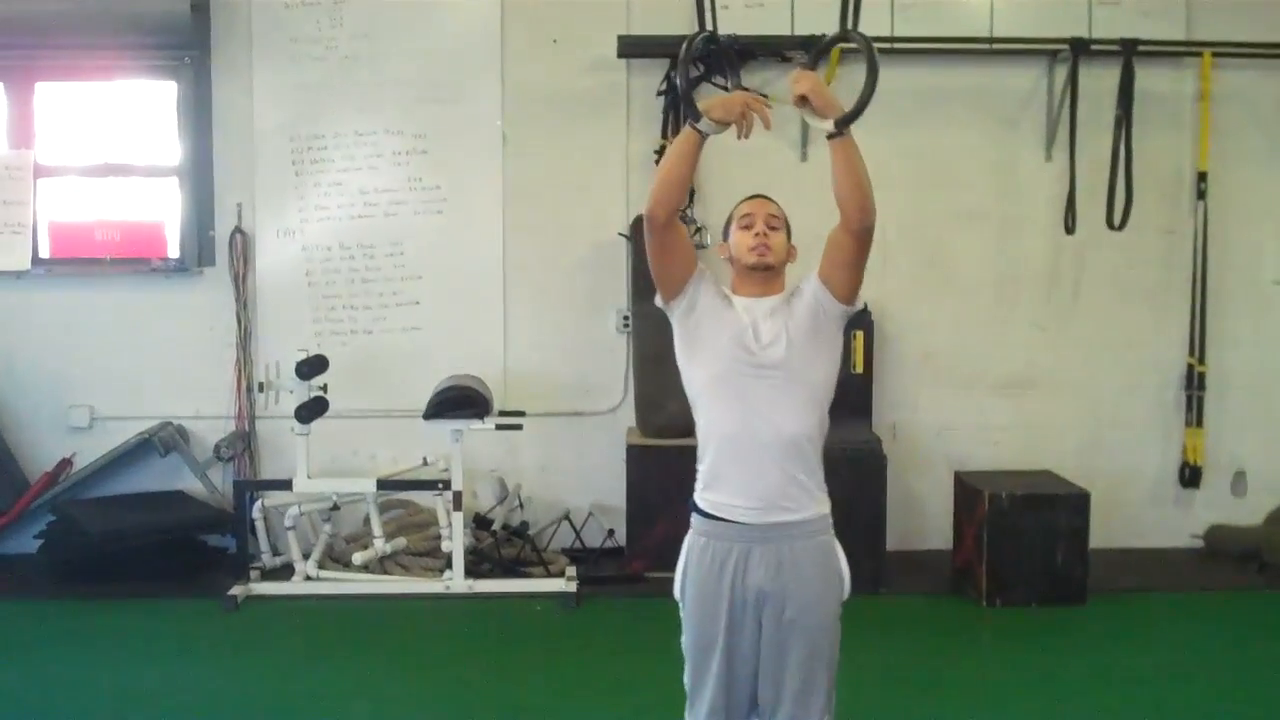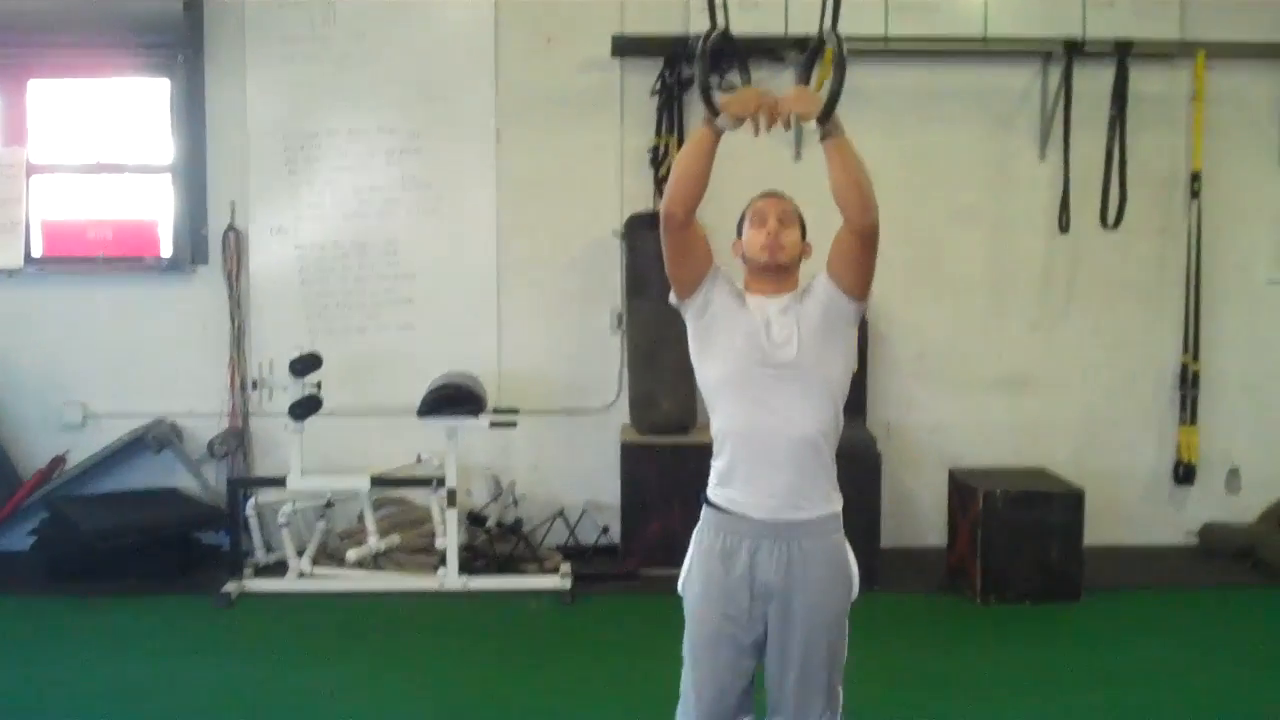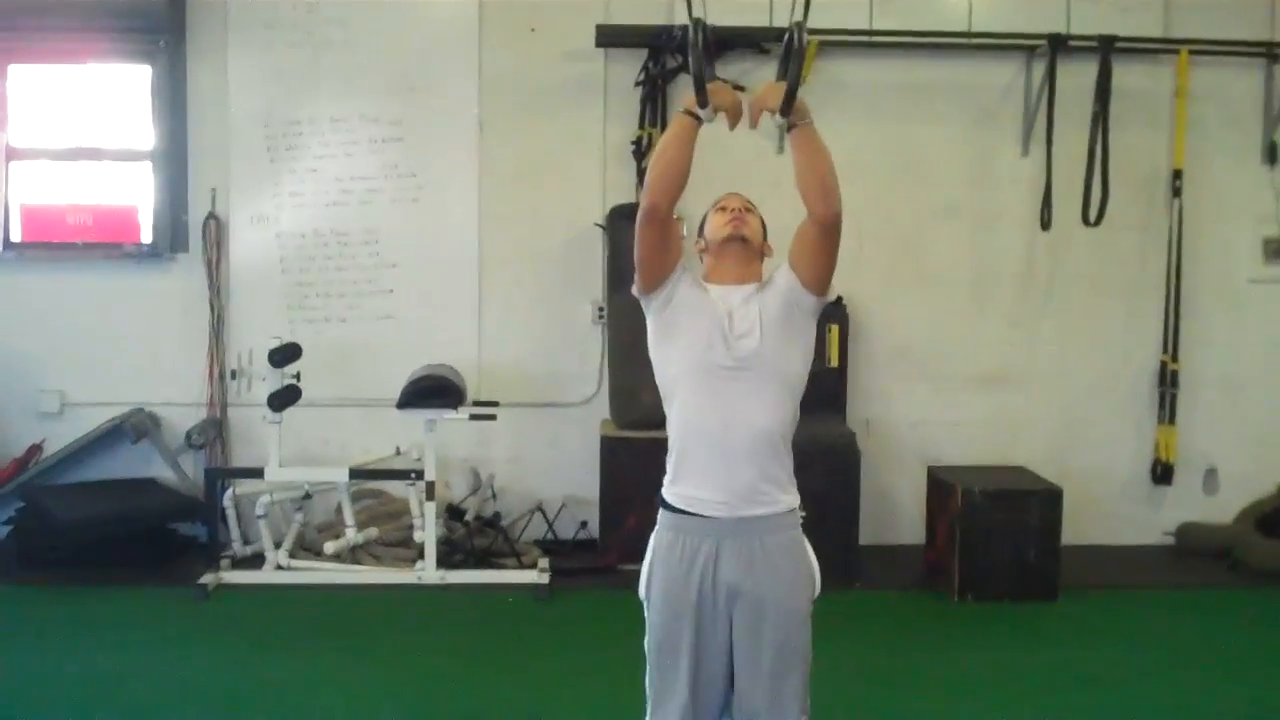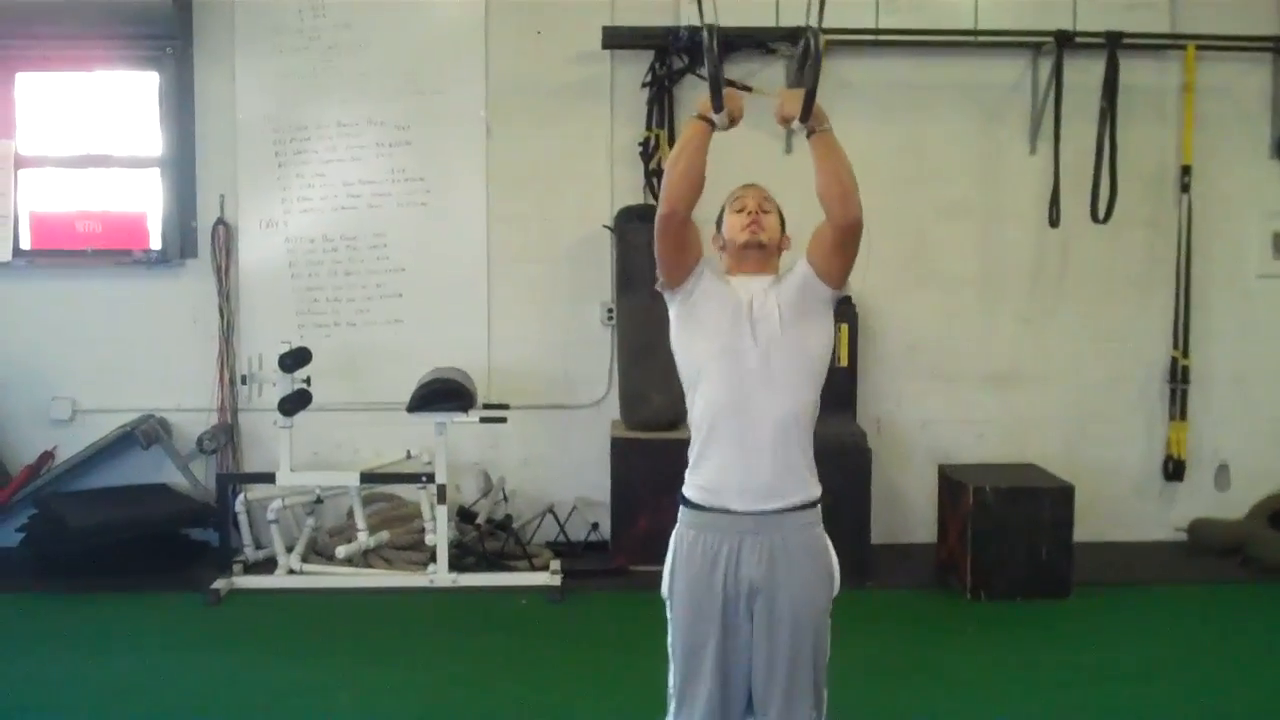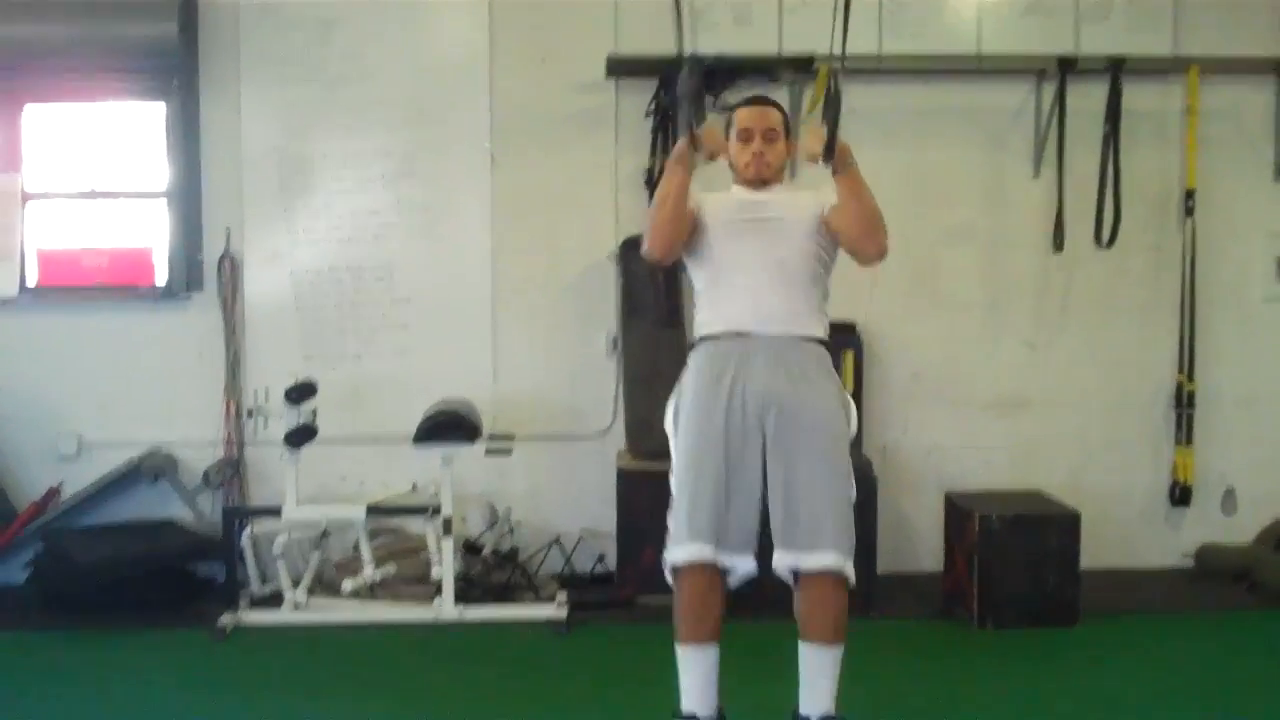
dt=0.4s
person 1, frame 1
left shoulder: (816, 311)
right shoulder: (697, 308)
left elbow: (859, 220)
right elbow: (658, 214)
left wrist: (836, 121)
right wrist: (703, 123)
left hip: (802, 540)
right hip: (718, 538)
person 1, frame 2
left shoulder: (829, 309)
right shoulder: (710, 306)
left elbow: (863, 221)
right elbow: (674, 214)
left wrist: (827, 125)
right wrist: (717, 121)
left hip: (812, 538)
right hip: (728, 534)
person 1, frame 3
left shoulder: (790, 301)
right shoulder: (672, 299)
left elbow: (826, 211)
right elbow: (655, 205)
left wrist: (797, 116)
right wrist: (694, 110)
left hip: (771, 536)
right hip: (686, 533)
person 1, frame 4
left shoulder: (808, 294)
right shoulder: (694, 294)
left elbow: (846, 216)
right elbow: (672, 210)
left wrist: (816, 123)
right wrist: (704, 117)
left hip: (792, 530)
right hip: (708, 530)
person 1, frame 5
left shoulder: (815, 208)
right shoulder: (703, 209)
left elbow: (872, 247)
right elbow: (658, 247)
left wrist: (840, 160)
right wrist: (683, 158)
left hip: (803, 373)
right hip: (718, 371)
left knee: (821, 557)
right knee: (698, 552)
